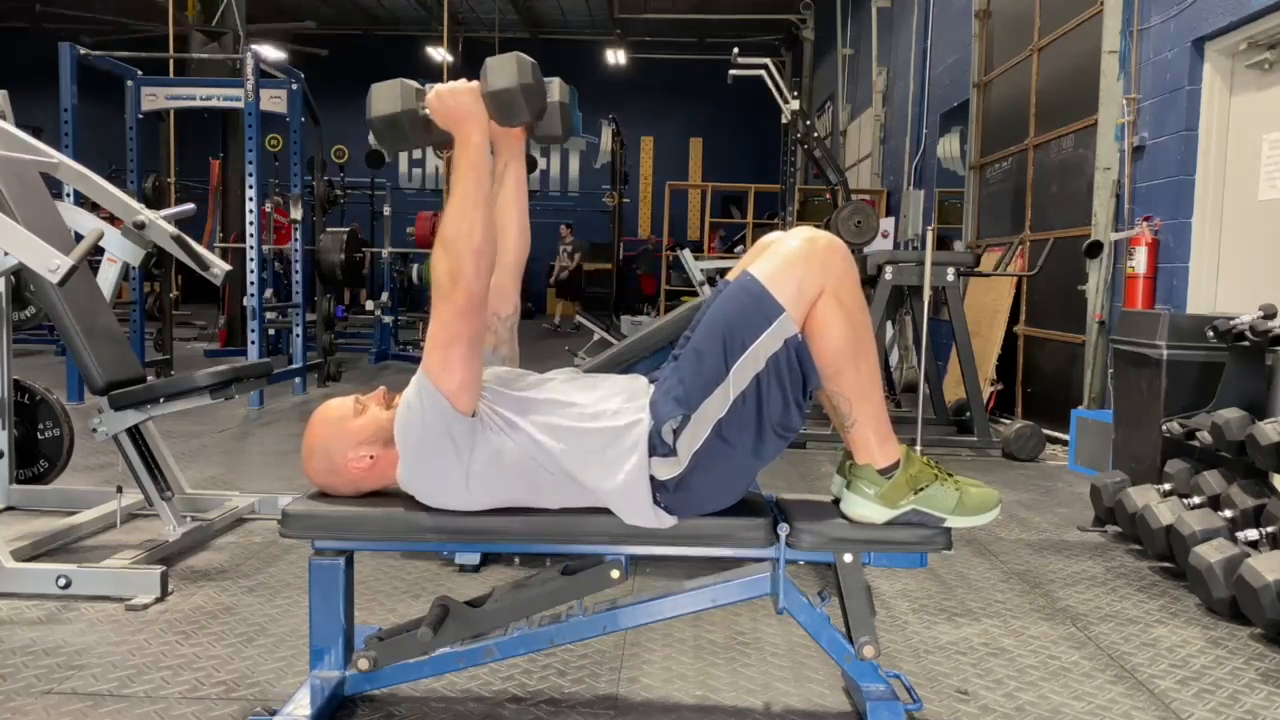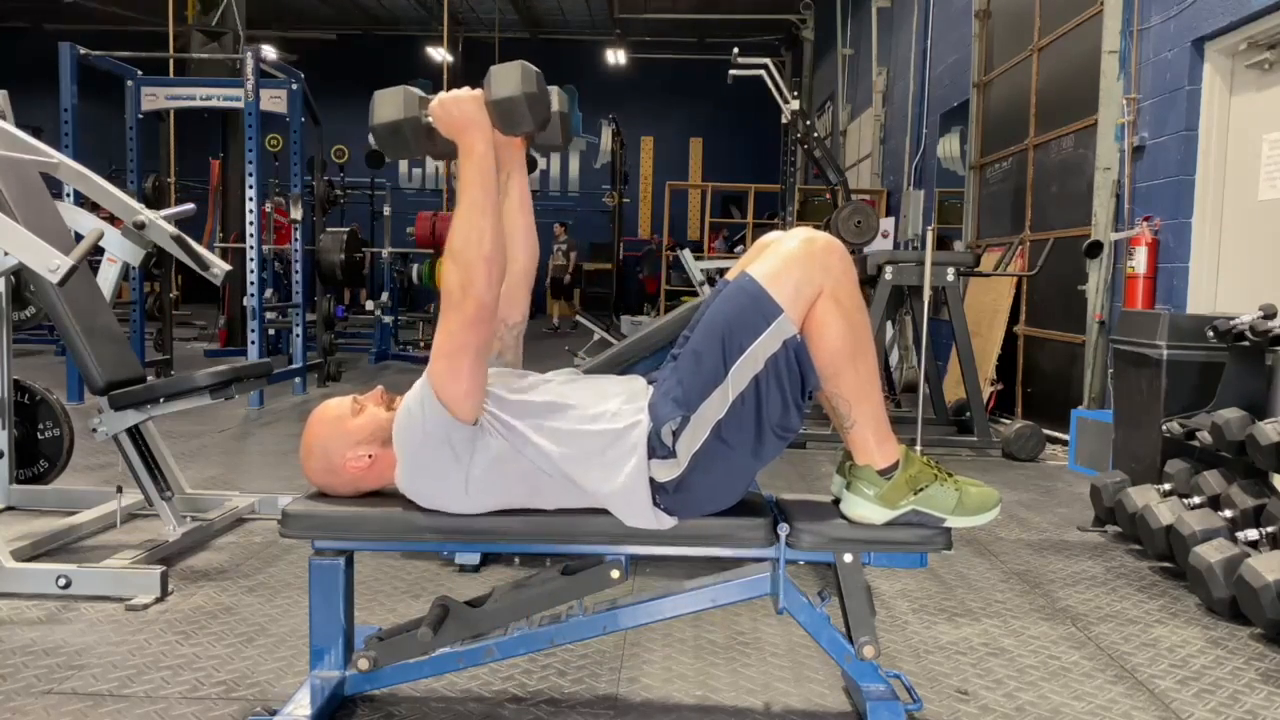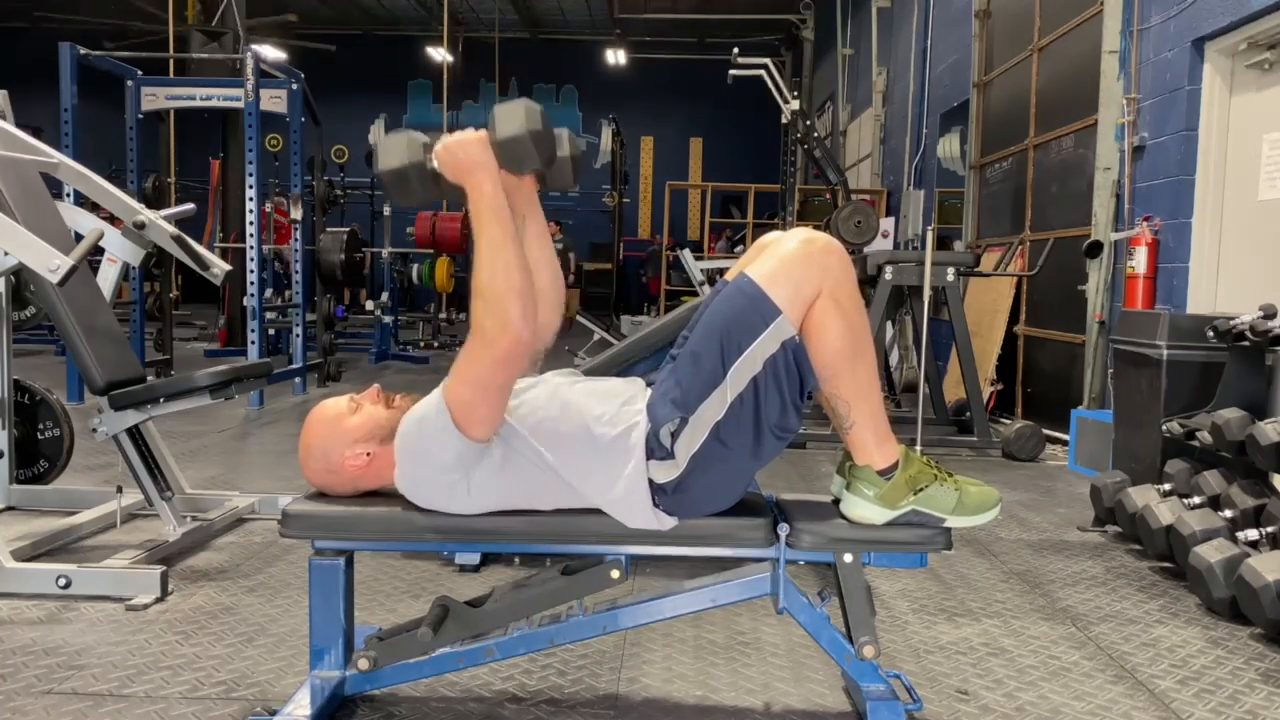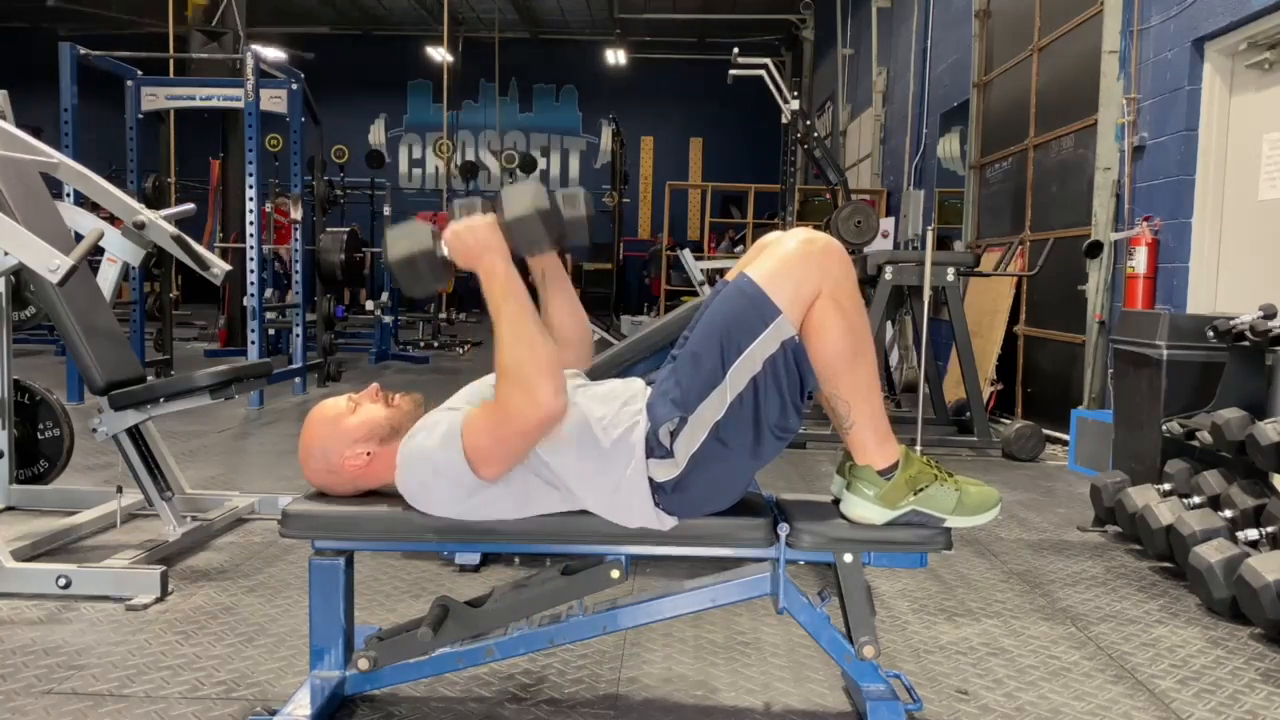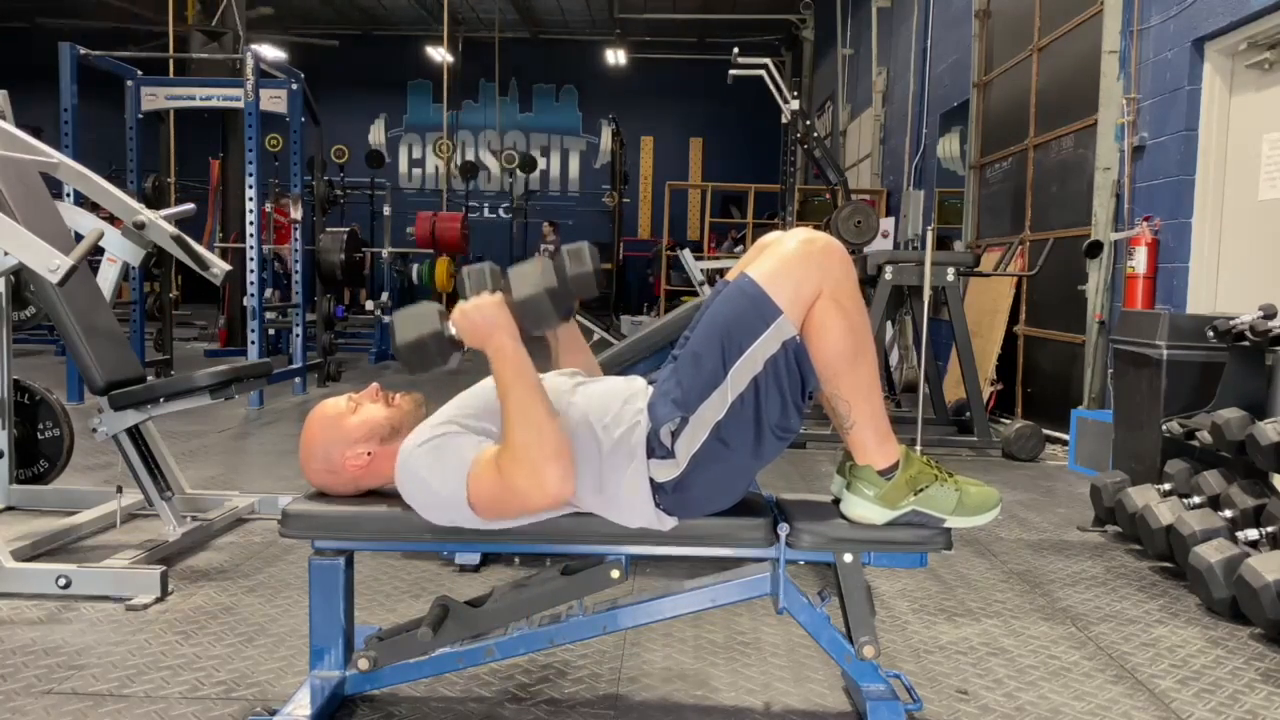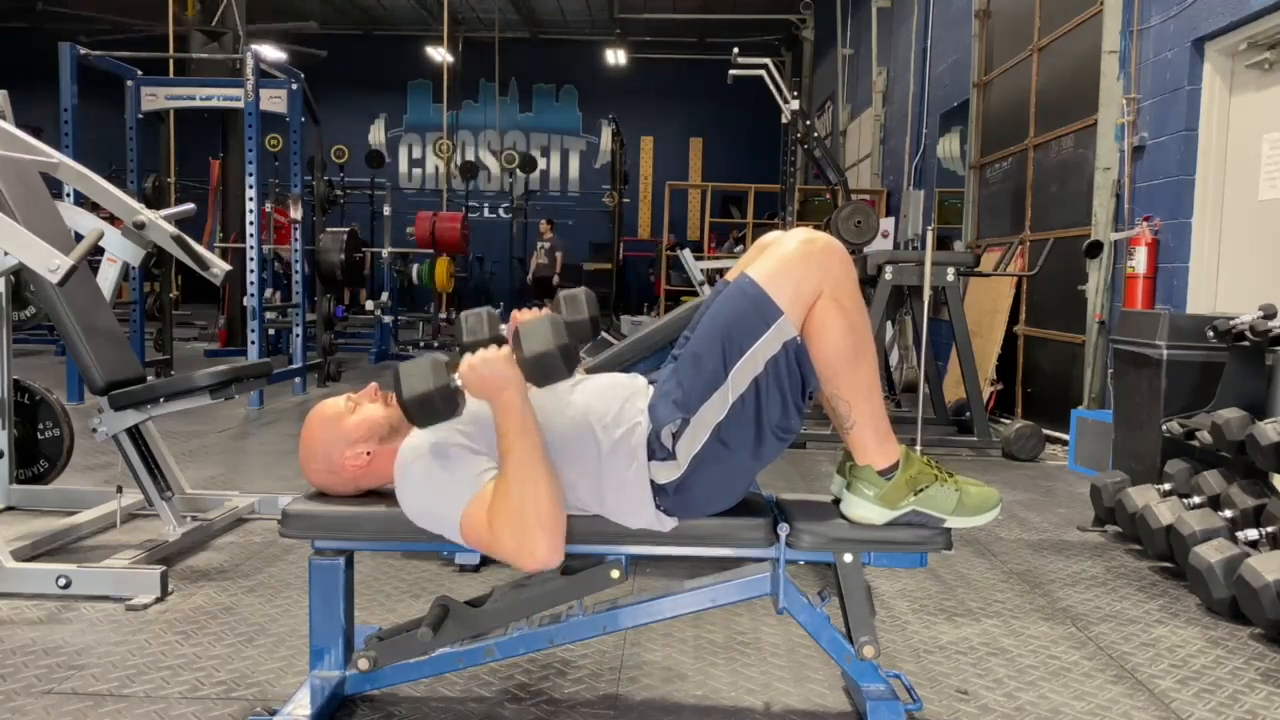
dt=0.2s
person 1, frame 1
left shoulder: (463, 407)
right shoulder: (428, 442)
left elbow: (501, 278)
right elbow: (462, 290)
left wrist: (507, 149)
right wrist: (469, 134)
left hip: (666, 422)
right hip: (678, 452)
left knee: (781, 251)
right knee: (815, 256)
left ankle: (868, 459)
right ankle: (885, 475)
person 1, frame 2
left shoulder: (463, 409)
right shoulder: (429, 445)
left elbow: (513, 289)
right elbow: (474, 301)
left wrist: (507, 157)
right wrist: (473, 142)
left hip: (668, 429)
right hip: (676, 456)
left knee: (781, 255)
right knee: (812, 258)
left ankle: (868, 464)
right ankle: (884, 476)
person 1, frame 3
left shoulder: (459, 419)
right shoulder: (429, 452)
left elbow: (544, 314)
right elbow: (511, 333)
left wrist: (520, 189)
right wrist: (481, 180)
left hip: (666, 430)
right hip: (676, 455)
left knee: (786, 259)
right knee: (810, 256)
left ankle: (867, 466)
right ankle: (885, 478)
person 1, frame 4
left shoulder: (442, 429)
right shoulder: (426, 461)
left elbow: (571, 365)
right elbow: (543, 402)
left wrist: (540, 256)
right wrist: (492, 262)
left hip: (660, 421)
right hip: (676, 454)
left knee: (780, 252)
right knee: (811, 257)
left ankle: (867, 465)
right ankle: (884, 475)
person 1, frame 5
left shoulder: (441, 433)
right shoulder: (427, 464)
right elbow: (551, 483)
right wrist: (501, 342)
left hip: (661, 417)
right hip: (678, 453)
left knee: (781, 252)
right knee: (813, 256)
left ankle: (866, 463)
right ankle: (885, 477)
person 1, frame 6
left shoulder: (439, 438)
right shoulder: (427, 473)
right elbow: (539, 547)
right wrist: (508, 396)
left hip: (661, 413)
right hip: (678, 454)
left knee: (782, 252)
right knee: (812, 257)
left ankle: (867, 465)
right ankle: (885, 476)
